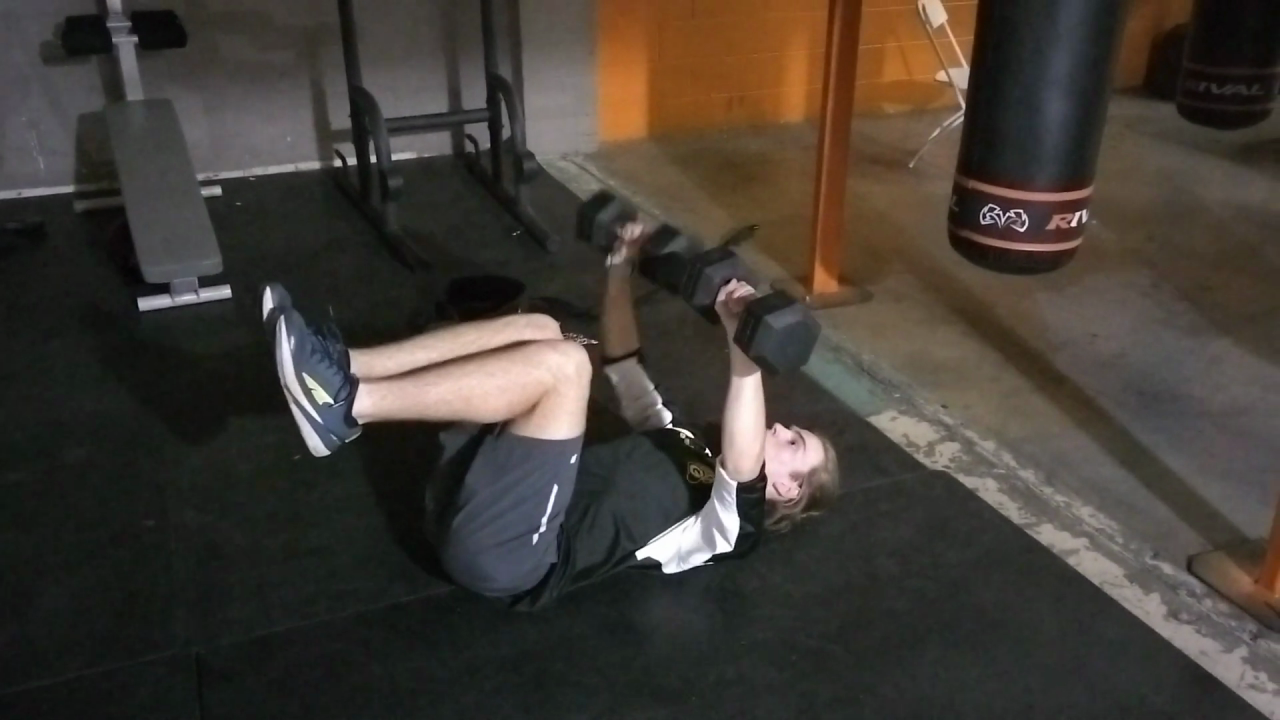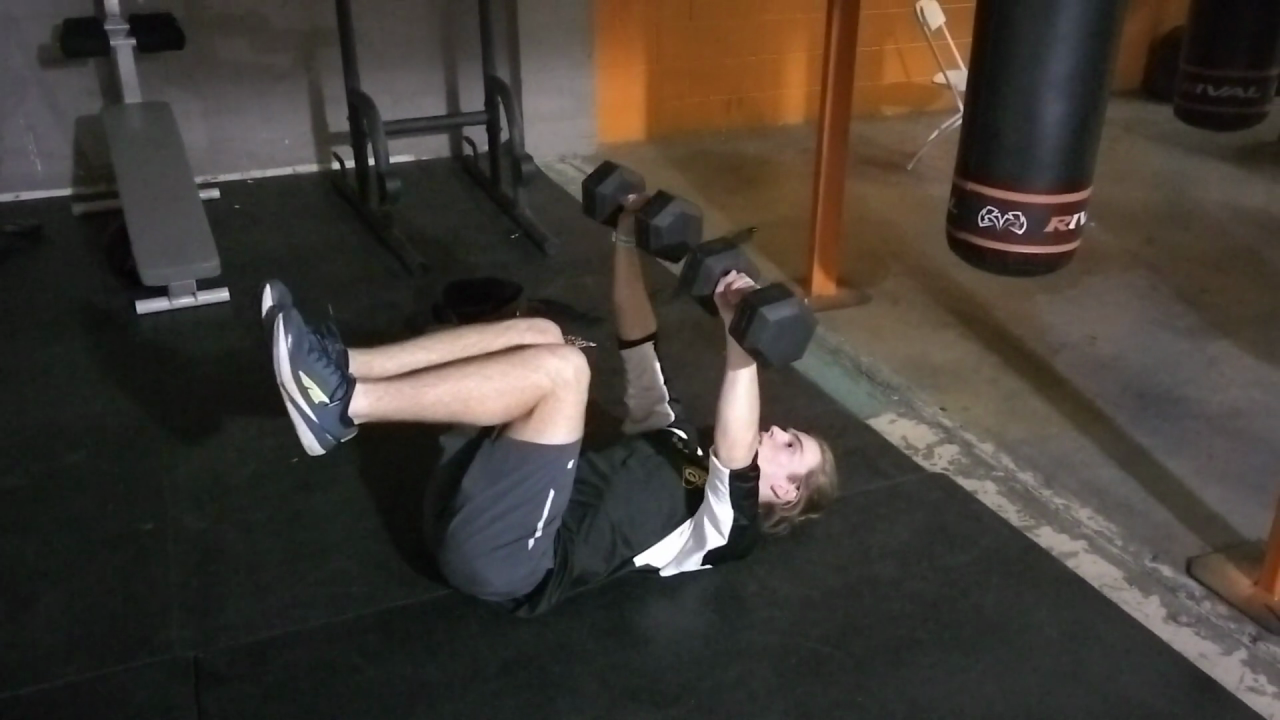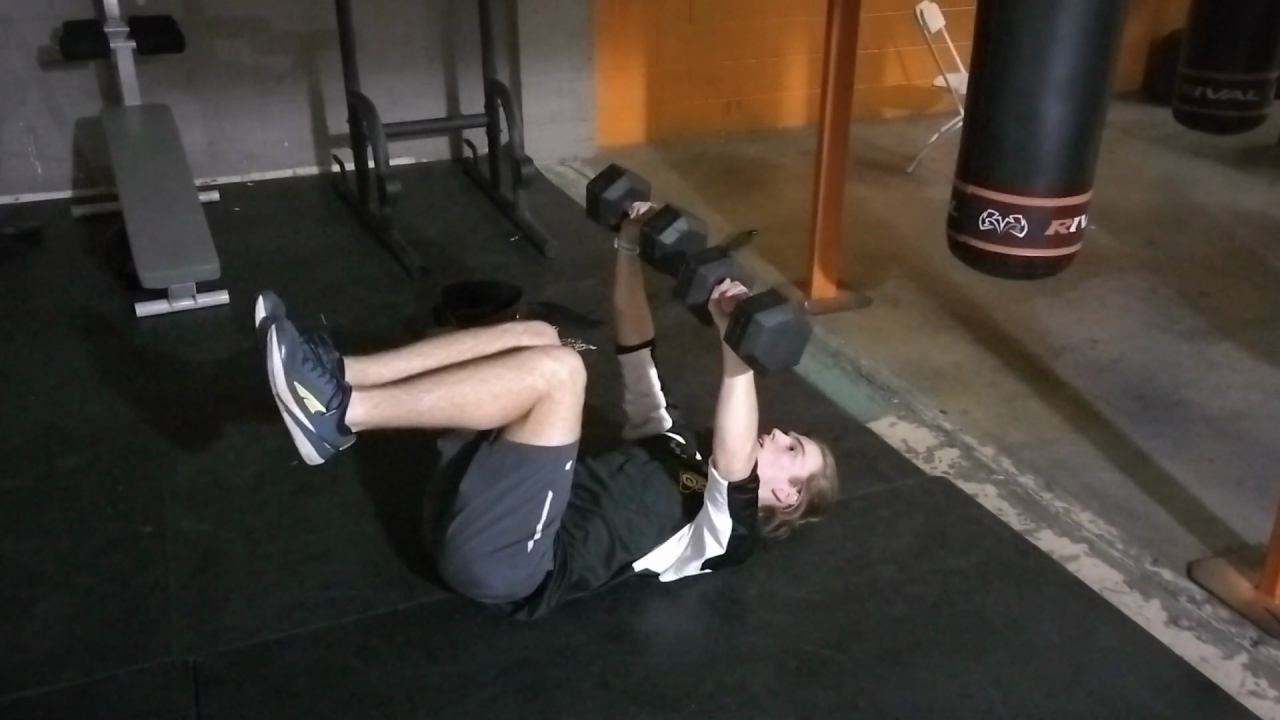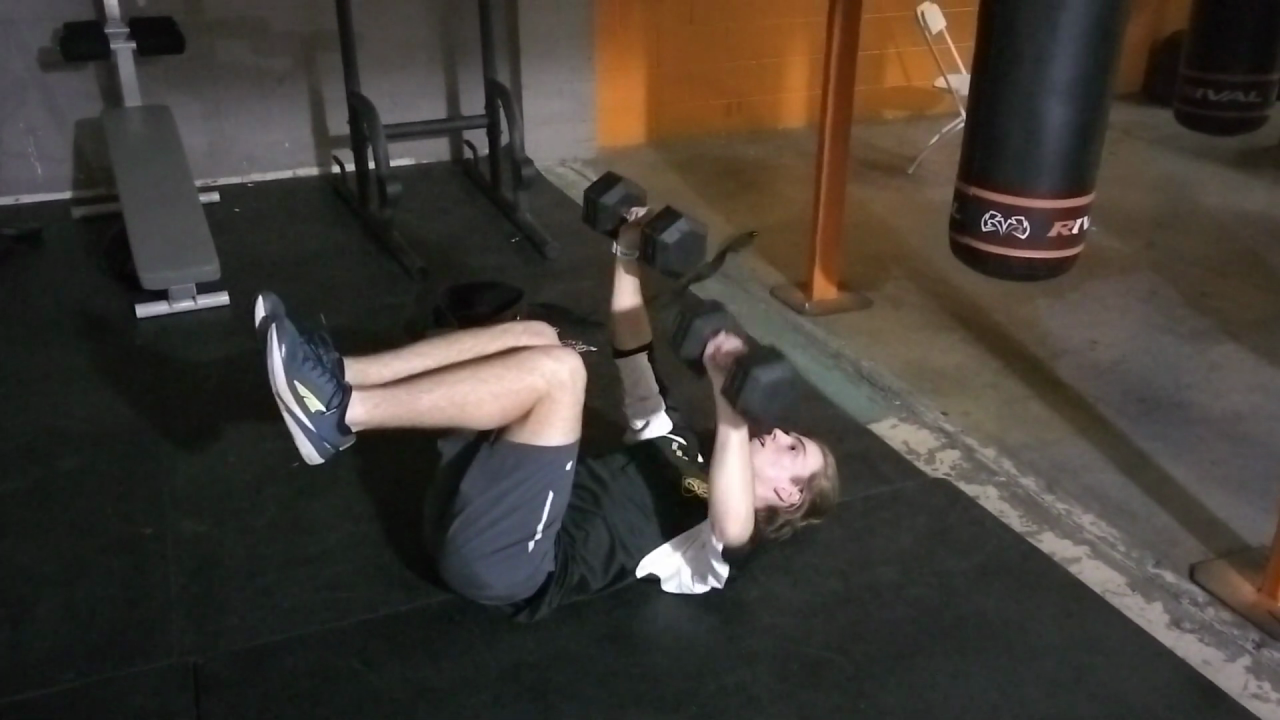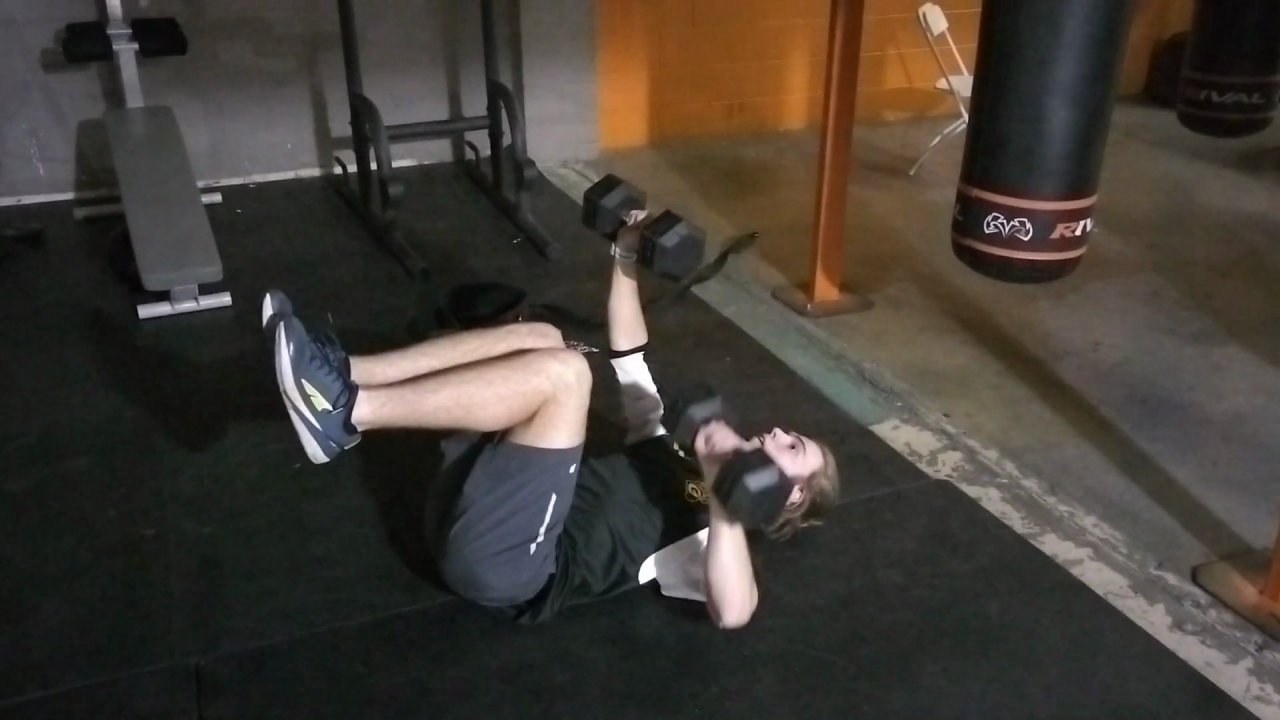
dt=0.3s
person 1, frame 1
left shoulder: (730, 523)
right shoulder: (681, 438)
left elbow: (742, 465)
right elbow: (623, 361)
left wrist: (744, 347)
right wrist: (620, 270)
left hip: (504, 547)
right hip: (475, 492)
left knee: (563, 361)
right knee: (538, 329)
left ankle: (345, 407)
right ankle: (342, 364)
person 1, frame 2
left shoulder: (728, 525)
right shoulder: (675, 436)
left elbow: (736, 455)
right elbow: (637, 343)
left wrist: (742, 339)
right wrist: (627, 242)
left hip: (500, 551)
right hip: (475, 496)
left knee: (562, 368)
right knee: (538, 334)
left ankle: (343, 406)
right ankle: (341, 365)
person 1, frame 3
left shoulder: (729, 532)
right shoulder: (675, 440)
left elbow: (734, 465)
right elbow: (636, 348)
left wrist: (738, 345)
right wrist: (630, 249)
left hip: (501, 554)
right hip: (474, 503)
left knee: (557, 369)
right knee: (535, 336)
left ankle: (339, 416)
right ankle: (337, 374)
person 1, frame 4
left shoulder: (721, 547)
right shoulder: (674, 444)
left elbow: (735, 527)
right elbow: (633, 354)
left wrist: (731, 406)
right wrist: (627, 256)
left hip: (501, 558)
right hip: (474, 502)
left knee: (556, 369)
right knee: (534, 336)
left ankle: (340, 416)
right ankle: (337, 374)
person 1, frame 5
left shoulder: (726, 528)
right shoulder: (677, 442)
left elbow: (733, 610)
right elbow: (629, 357)
right wrist: (625, 258)
left hip: (499, 557)
right hip: (474, 503)
left knee: (563, 370)
right knee: (539, 338)
left ankle: (345, 414)
right ankle: (341, 374)
